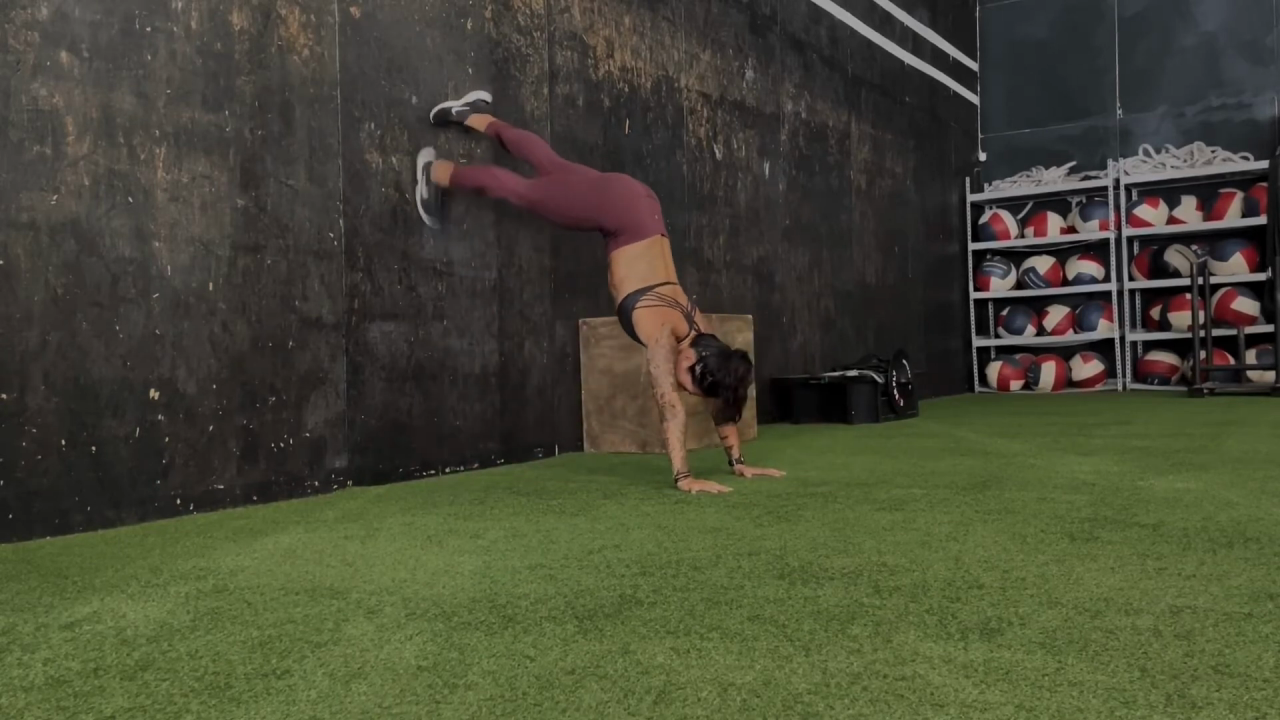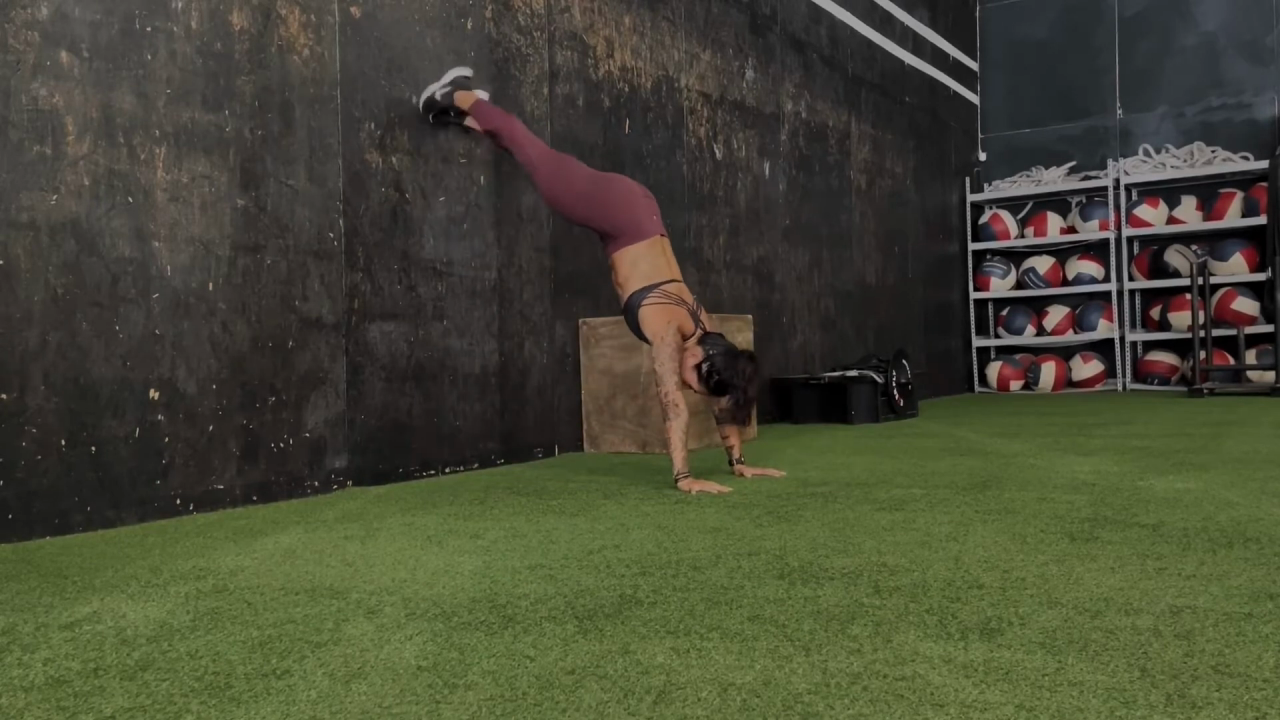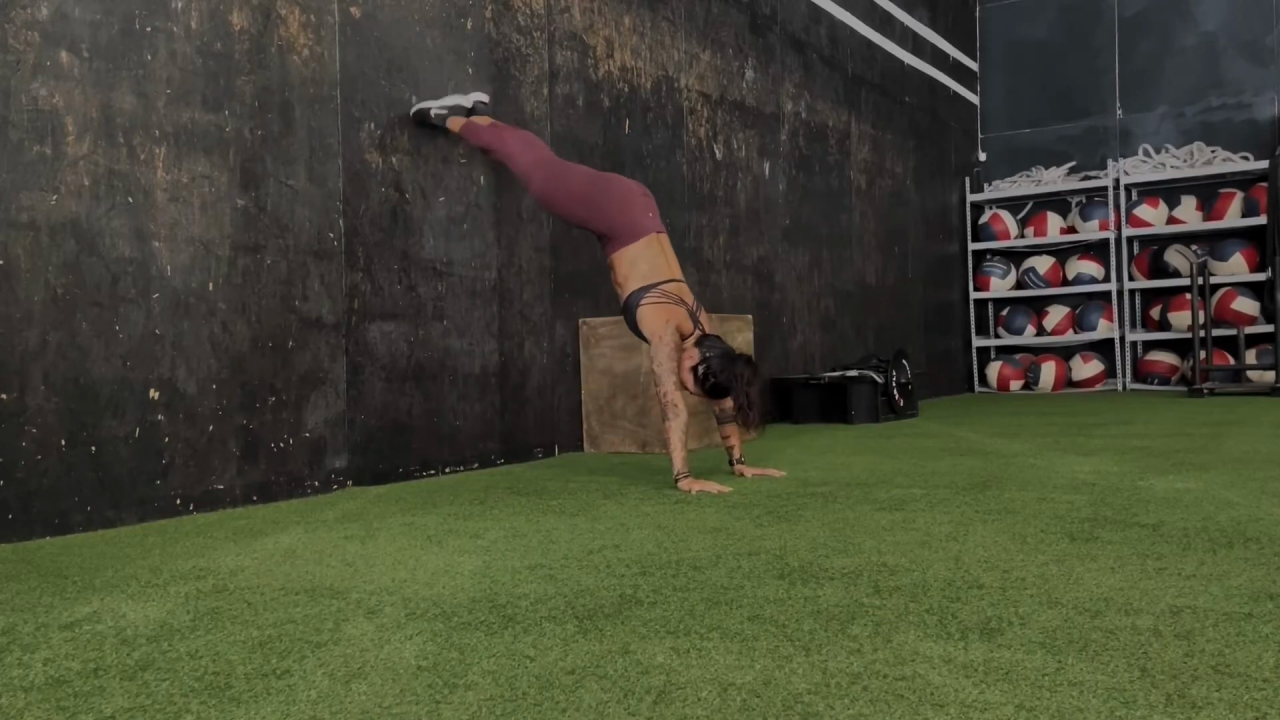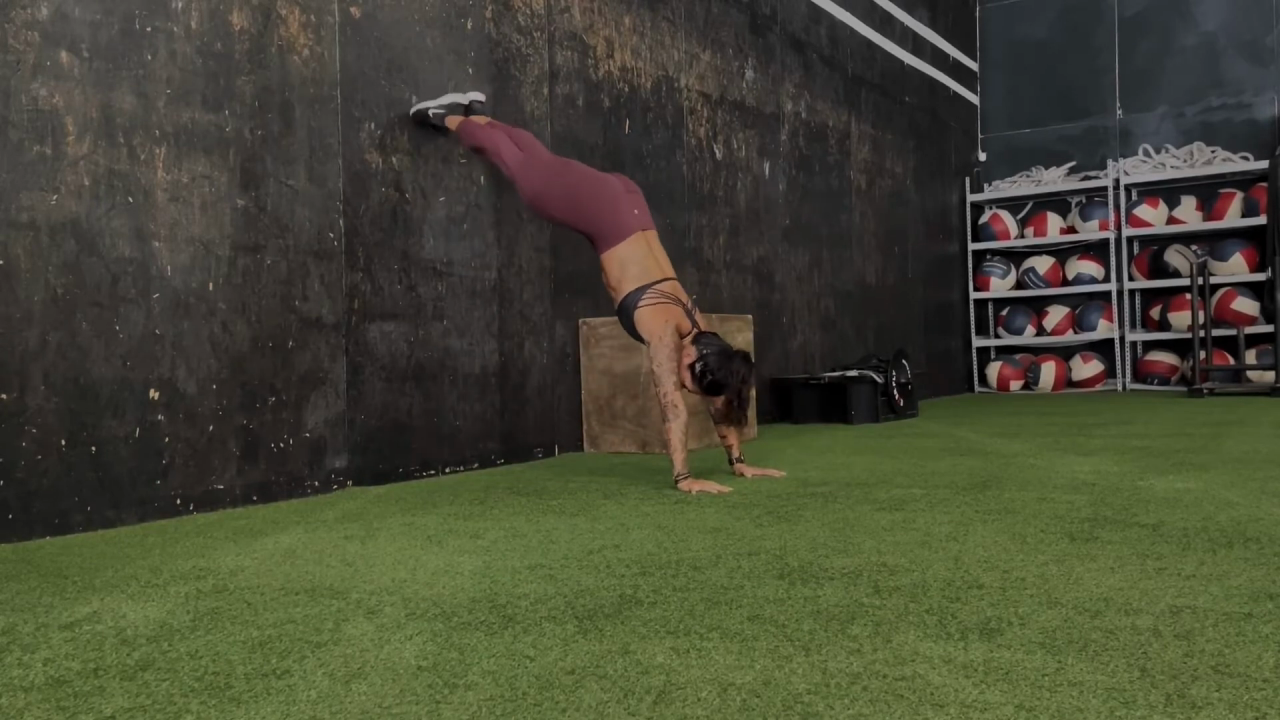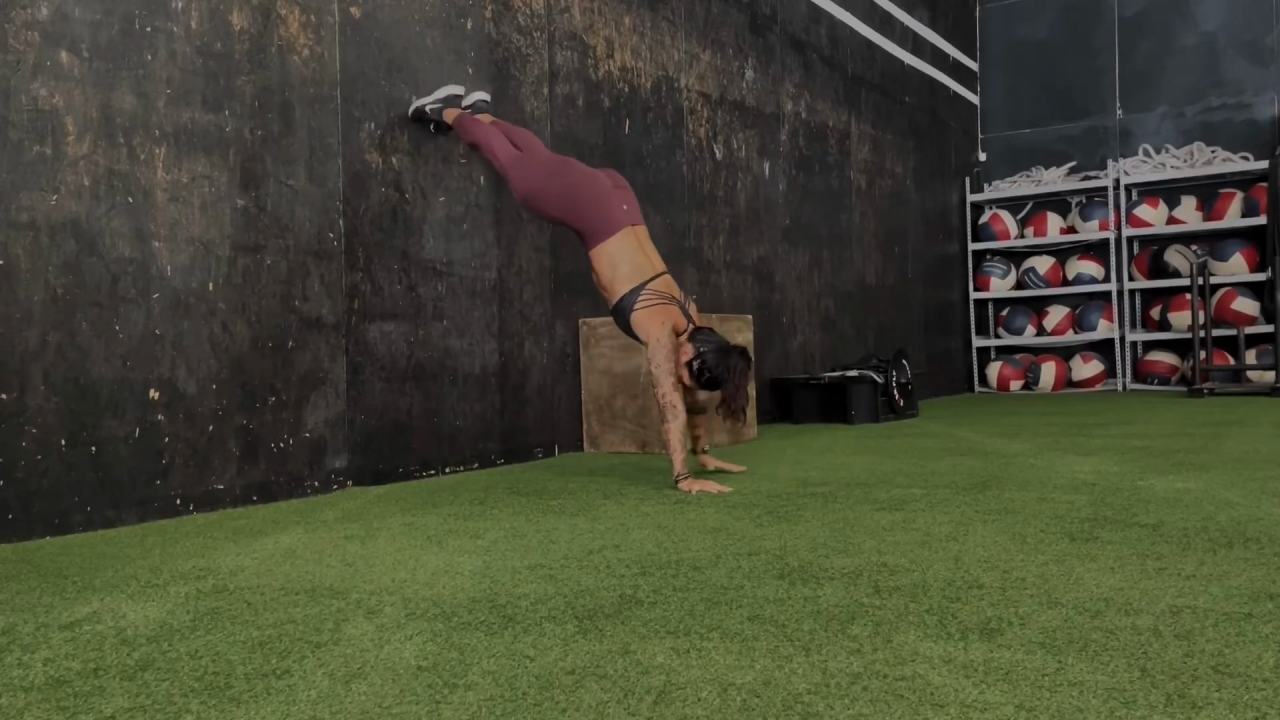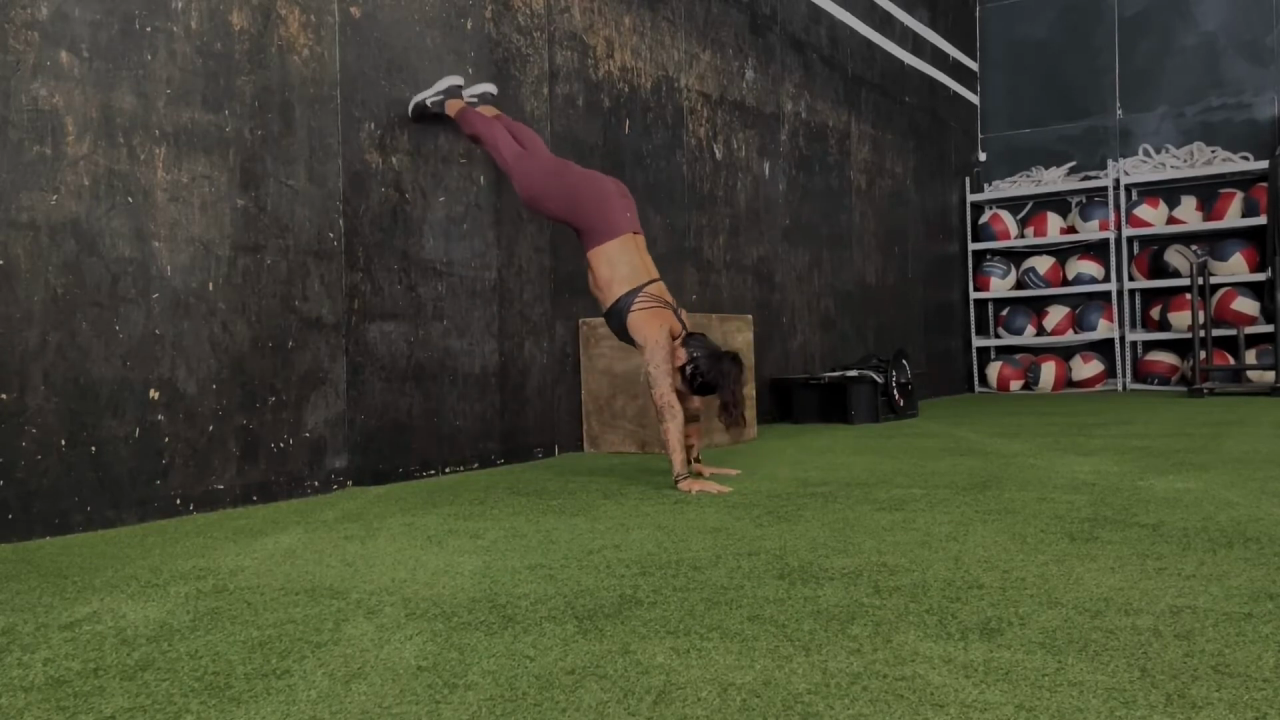
dt=0.2s
person 1, frame 1
left shoulder: (700, 331)
right shoulder: (663, 332)
left elbow: (721, 402)
right elbow: (670, 406)
left wrist: (738, 462)
right wrist: (684, 477)
left hip: (637, 204)
right hip: (619, 205)
left knee: (553, 167)
right knee: (523, 191)
left ankle: (477, 116)
right ankle: (438, 173)
person 1, frame 2
left shoulder: (706, 332)
right shoulder: (668, 331)
left elbow: (723, 400)
right elbow: (673, 404)
left wrist: (738, 462)
right wrist: (684, 477)
left hip: (635, 205)
right hip: (617, 208)
left knee: (549, 160)
right knee: (536, 157)
left ankle: (473, 111)
right ankle: (459, 95)
person 1, frame 3
left shoulder: (704, 331)
right shoulder: (667, 329)
left elbow: (724, 401)
right elbow: (672, 404)
left wrist: (739, 462)
right wrist: (684, 476)
left hip: (634, 202)
right hip: (614, 209)
left knee: (548, 164)
right knee: (525, 161)
left ankle: (478, 116)
right ankle: (454, 117)
person 1, frame 4
left shoulder: (698, 327)
right shoulder: (665, 330)
left elbow: (719, 401)
right elbow: (672, 405)
left wrist: (738, 461)
right wrist: (684, 477)
left hip: (624, 198)
right hip: (602, 206)
left knee: (546, 164)
right knee: (521, 167)
left ankle: (477, 116)
right ankle: (451, 118)
person 1, frame 5
left shoulder: (690, 320)
right shoulder: (660, 327)
left elbow: (696, 394)
right elbow: (670, 404)
left wrist: (703, 452)
right wrist: (683, 477)
left hip: (613, 192)
right hip: (593, 204)
left knee: (543, 162)
right knee: (517, 166)
left ankle: (481, 113)
right ankle: (450, 111)
person 1, frame 6
left shoulder: (679, 327)
right shoulder: (656, 331)
left elbow: (688, 403)
right elbow: (668, 407)
left wrist: (696, 462)
right wrist: (683, 477)
left hip: (612, 201)
right hip: (595, 208)
left knee: (543, 161)
right knee: (520, 161)
left ankle: (485, 106)
right ankle: (451, 102)
